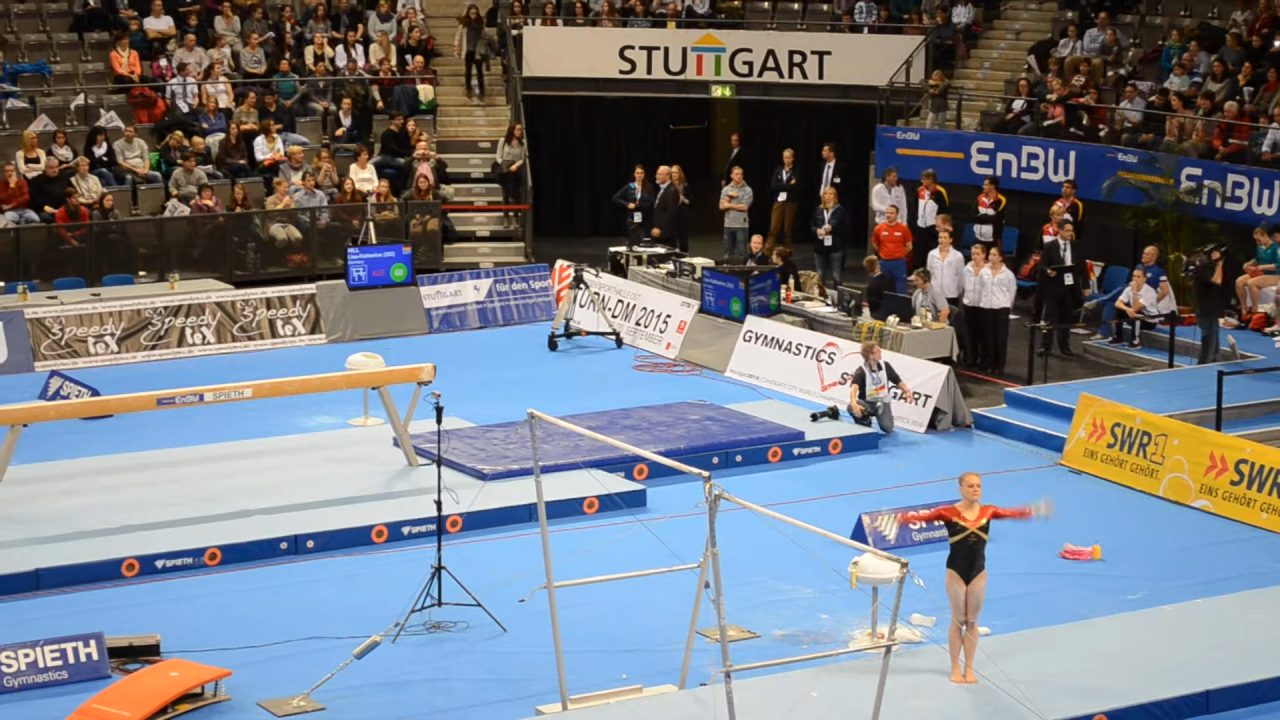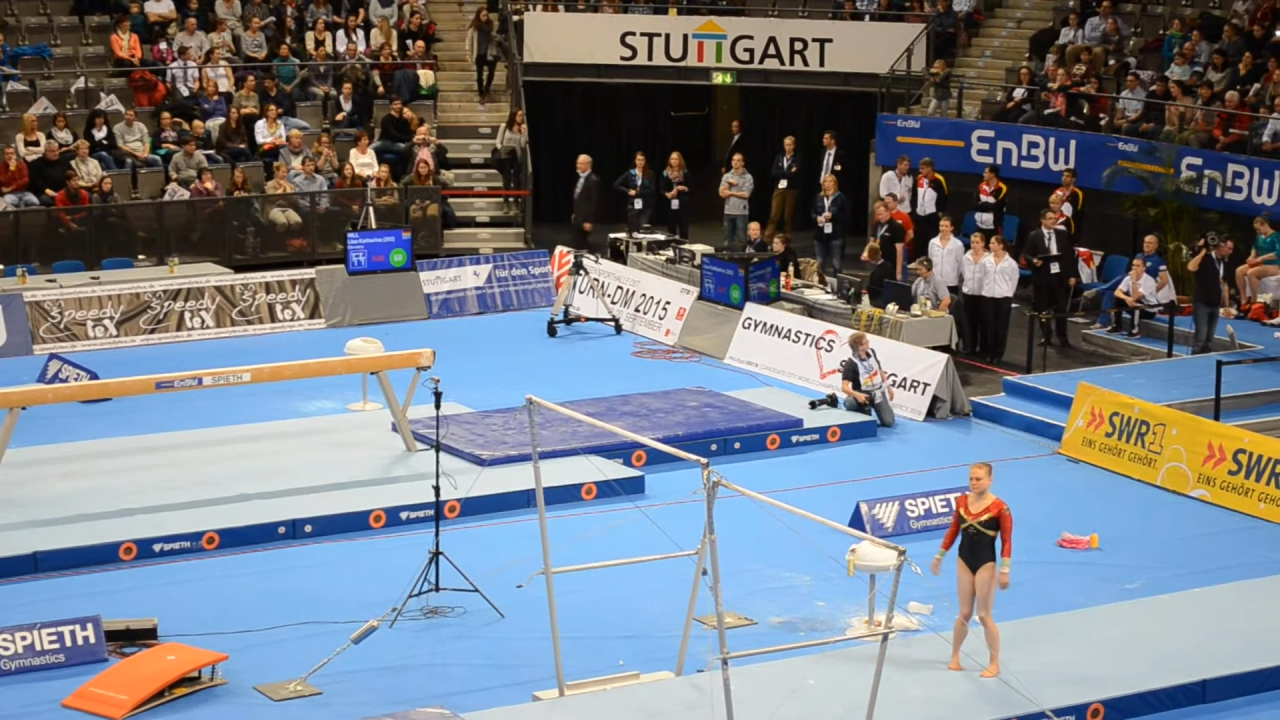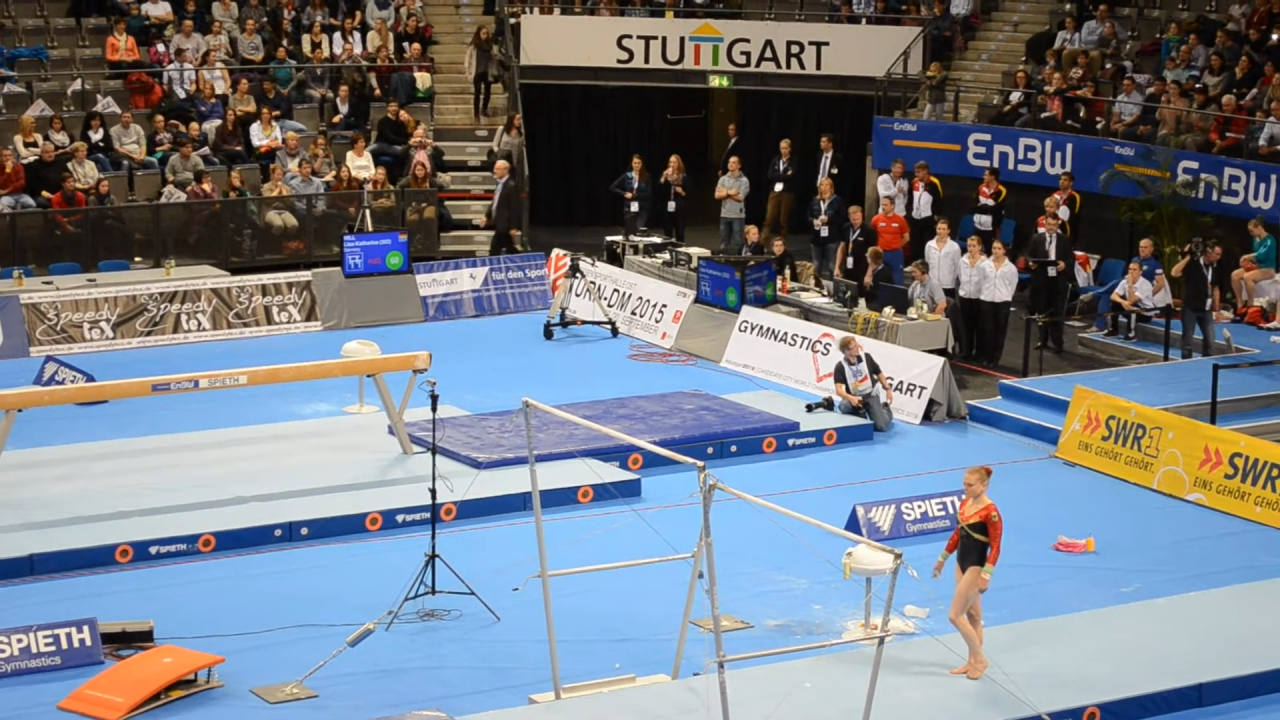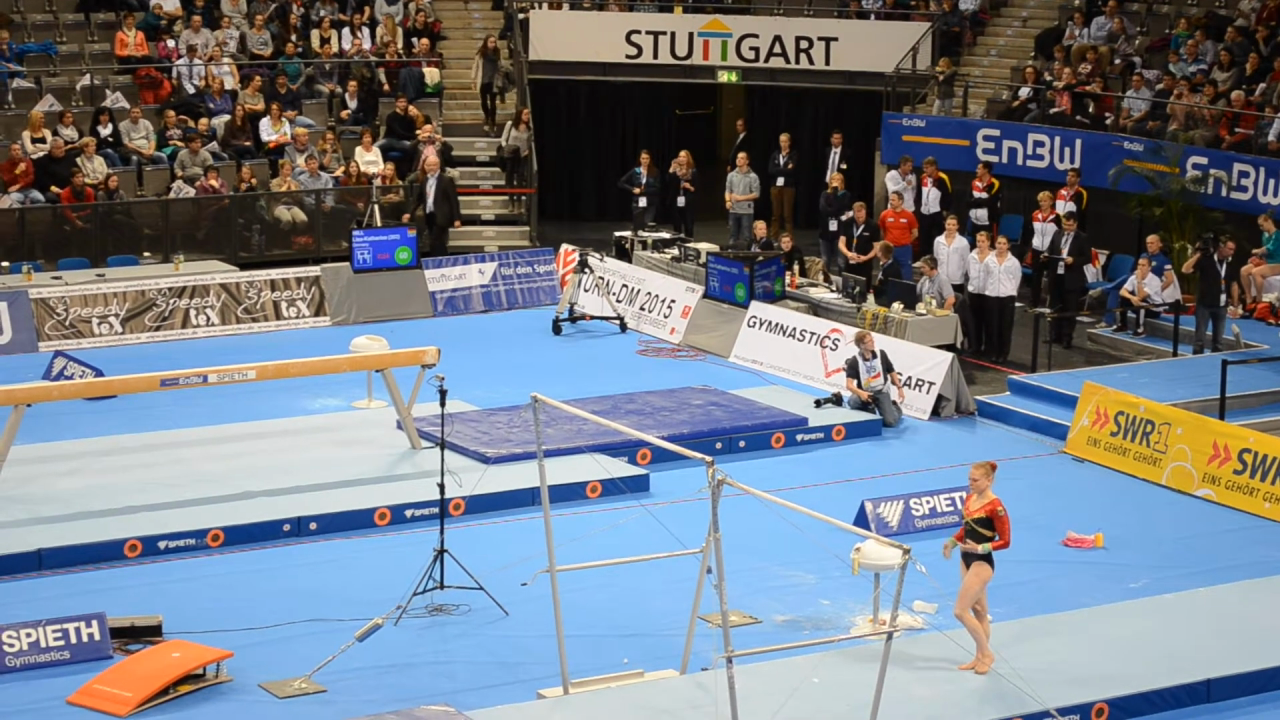
dt=1s
person 1, frame 1
left shoulder: (988, 512)
right shoulder: (949, 512)
left elbow: (1014, 512)
right elbow: (921, 516)
left wrist: (1036, 510)
left hip: (978, 572)
right hip: (955, 572)
left knee: (972, 621)
right knee: (958, 620)
left ankle: (969, 667)
right ankle: (955, 667)
person 1, frame 2
left shoulder: (1000, 507)
right shoulder: (962, 501)
left elbow: (1006, 541)
right elbow: (953, 531)
left wrist: (1005, 569)
right wrist: (939, 556)
left hip: (986, 564)
right hip: (964, 562)
left knee: (984, 615)
right knee: (965, 613)
left ankle: (994, 663)
right ankle: (955, 655)
person 1, frame 3
left shoulder: (991, 512)
right shoulder: (965, 503)
left elbow: (995, 548)
left wrist: (985, 576)
right wrist: (942, 558)
left hip: (976, 567)
right hip: (962, 563)
left knee: (955, 615)
right knee: (972, 615)
left ankle: (980, 659)
right ankle: (972, 661)
person 1, frame 4
left shoulder: (995, 506)
right shoulder: (969, 498)
left elbow: (1005, 541)
left wrist: (979, 548)
right wrist: (952, 542)
left hip: (982, 563)
right hip: (966, 560)
left knee: (960, 611)
right knee: (979, 610)
left ankle: (986, 653)
right ankle: (979, 657)
